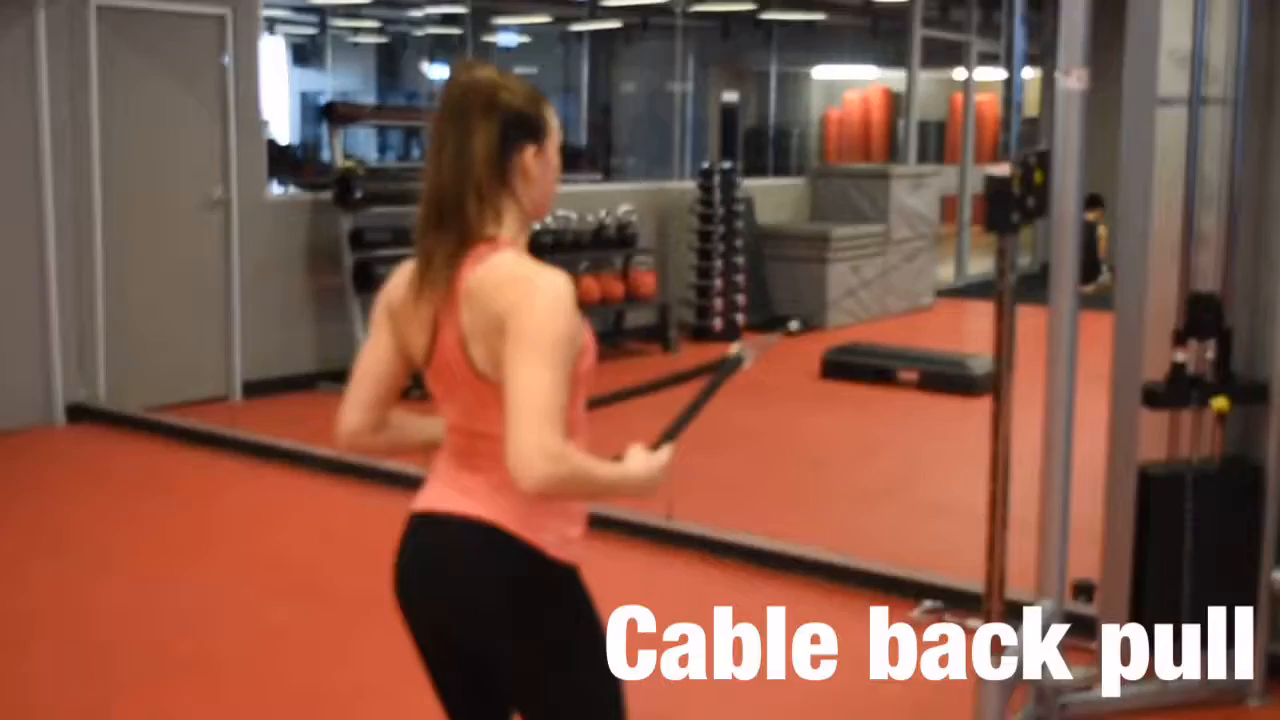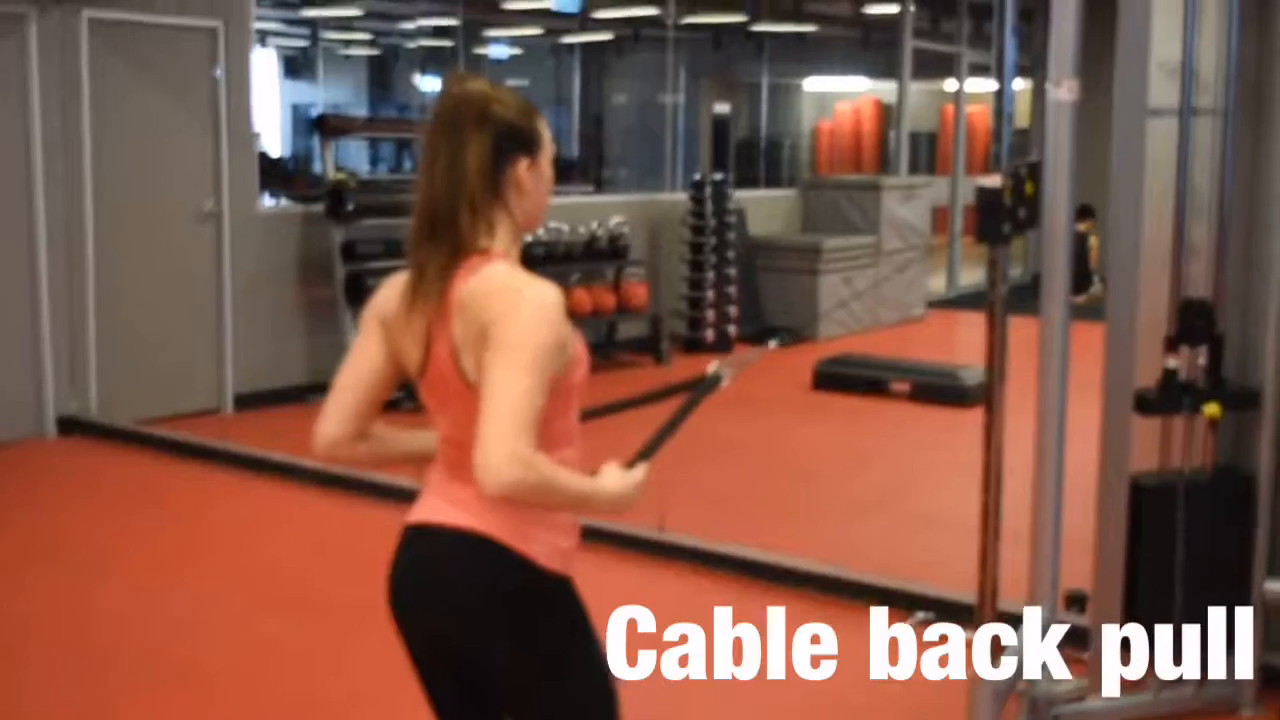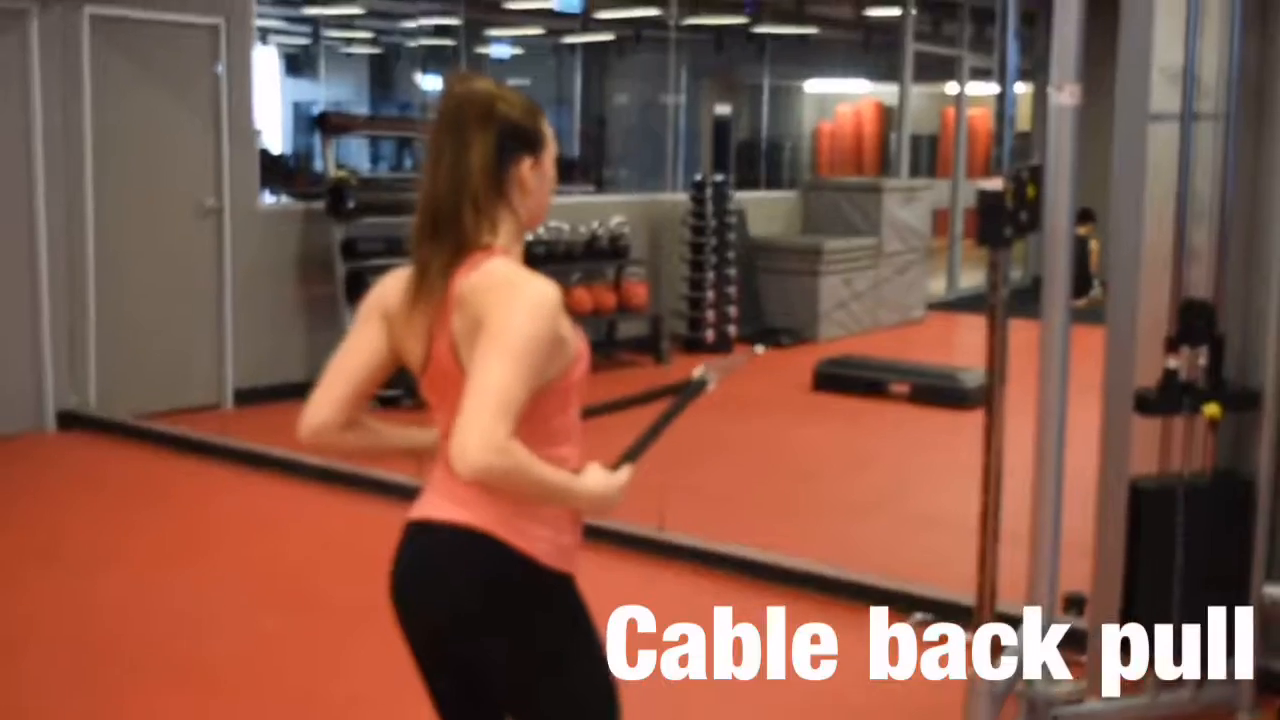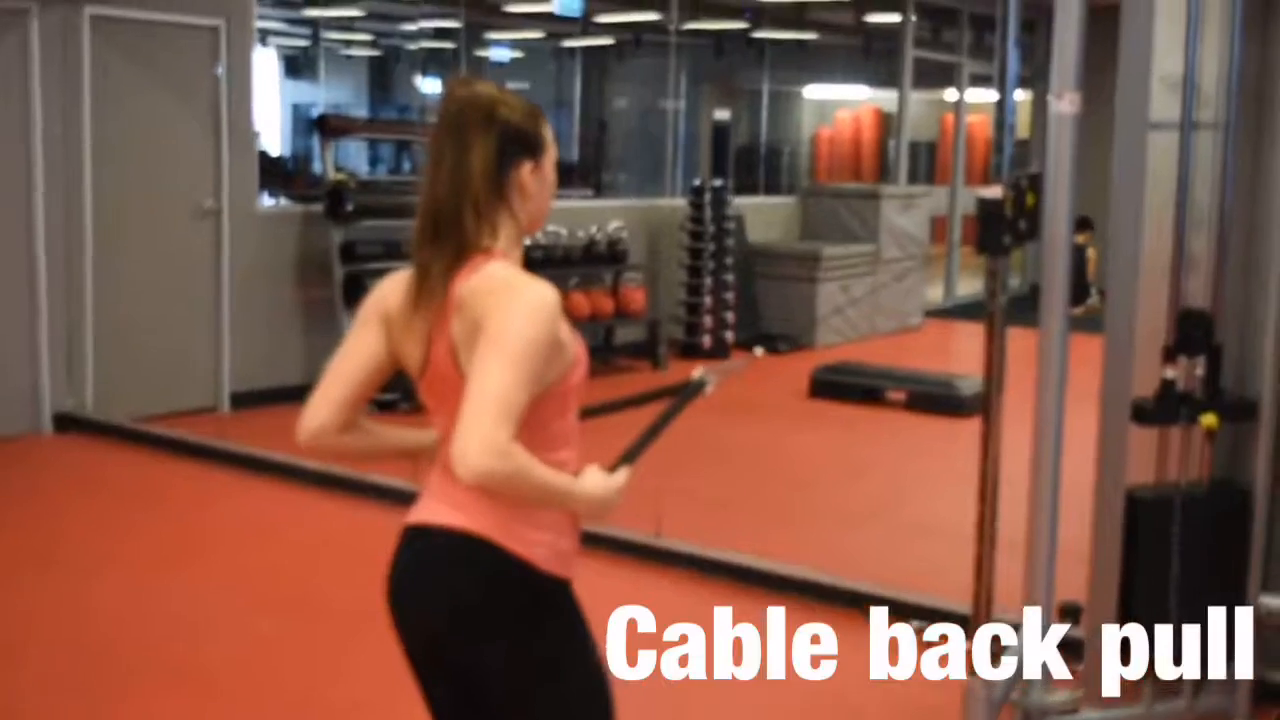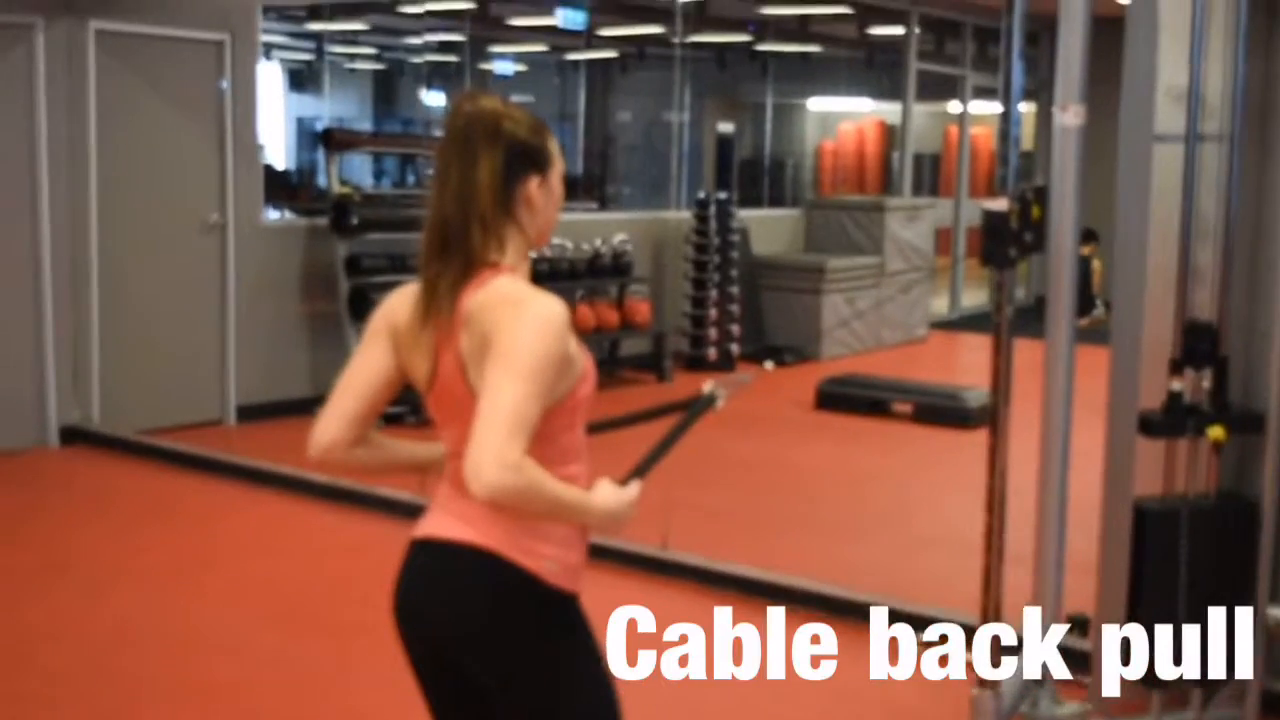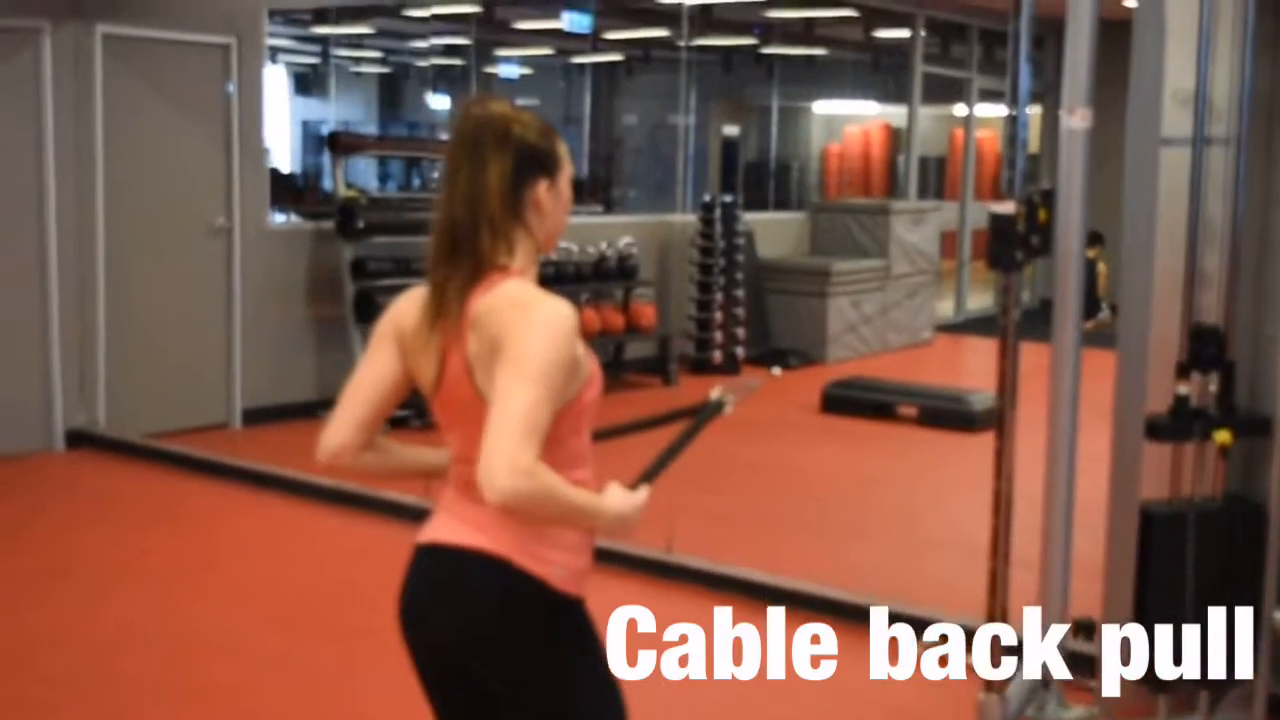
dt=0.1s
person 1, frame 1
left shoulder: (409, 283)
right shoulder: (535, 289)
left elbow: (358, 428)
right elbow: (538, 466)
right wrist: (632, 474)
left hip: (426, 556)
right hip: (514, 568)
person 1, frame 2
left shoulder: (400, 295)
right shoulder: (524, 300)
left elbow: (335, 438)
right elbow: (506, 472)
right wrist: (605, 490)
left hip: (420, 567)
right hip: (509, 580)
person 1, frame 3
left shoulder: (401, 291)
right shoulder: (525, 295)
left elbow: (321, 424)
right elbow: (481, 455)
right wrist: (582, 491)
left hip: (424, 564)
right hip: (509, 575)
person 1, frame 4
left shoulder: (400, 294)
right shoulder: (525, 299)
left elbow: (319, 427)
right elbow: (481, 460)
right wrist: (582, 494)
left hip: (420, 569)
right hip: (506, 580)
person 1, frame 5
left shoulder: (407, 308)
right shoulder: (533, 313)
left elbow: (332, 442)
right elbow: (495, 475)
right wrist: (596, 508)
left hip: (428, 581)
right hip: (513, 594)
person 1, frame 6
left shoulder: (414, 312)
right shoulder: (542, 316)
left elbow: (340, 446)
right elbow: (508, 480)
right wrist: (608, 510)
left hip: (432, 585)
right hip: (520, 599)
